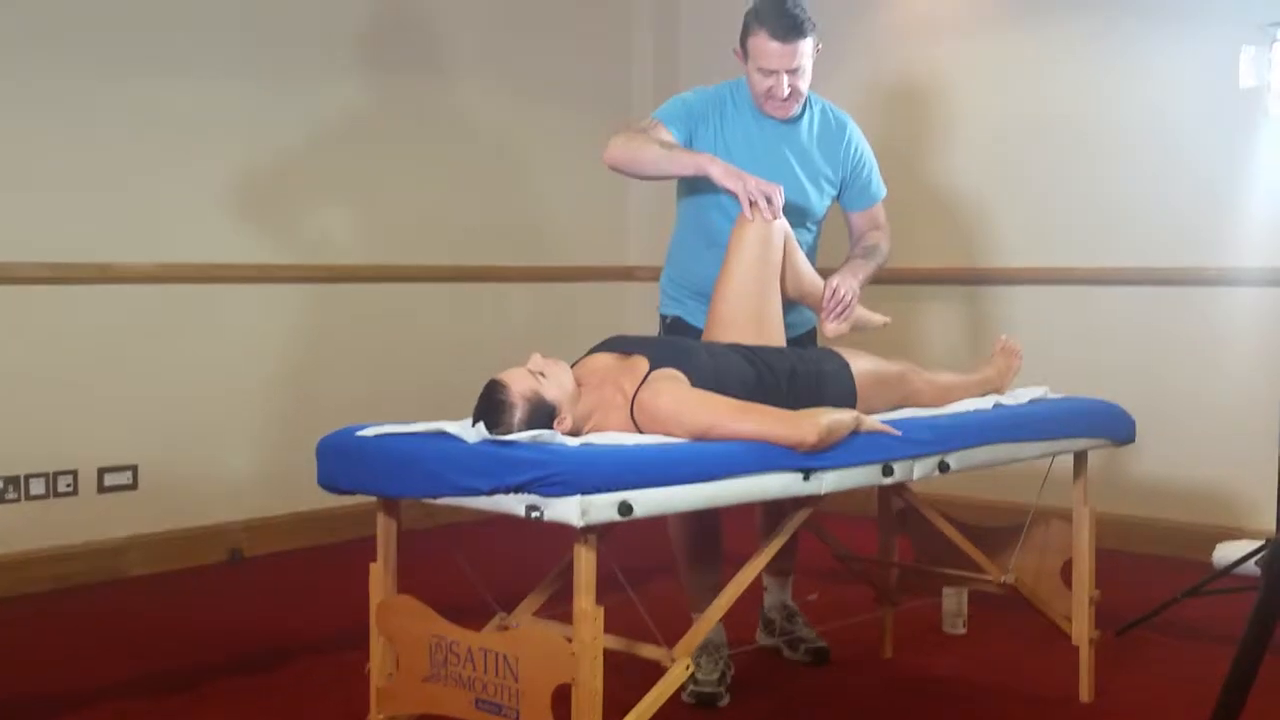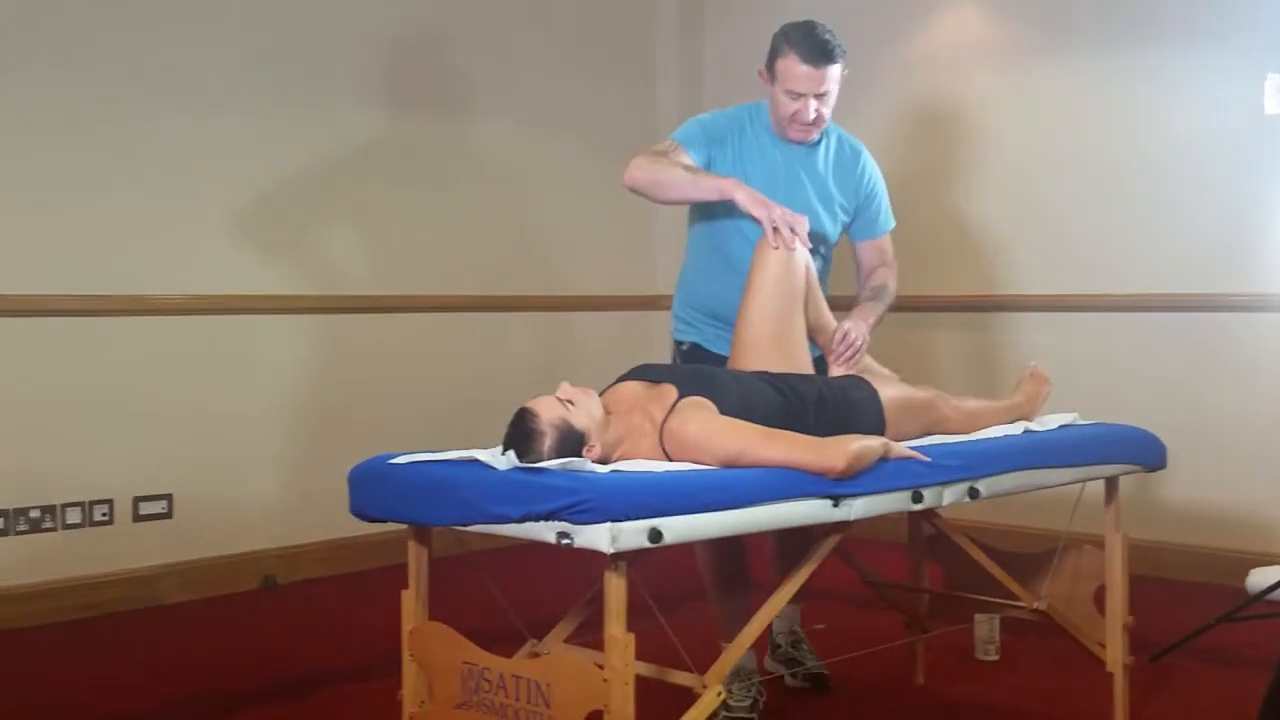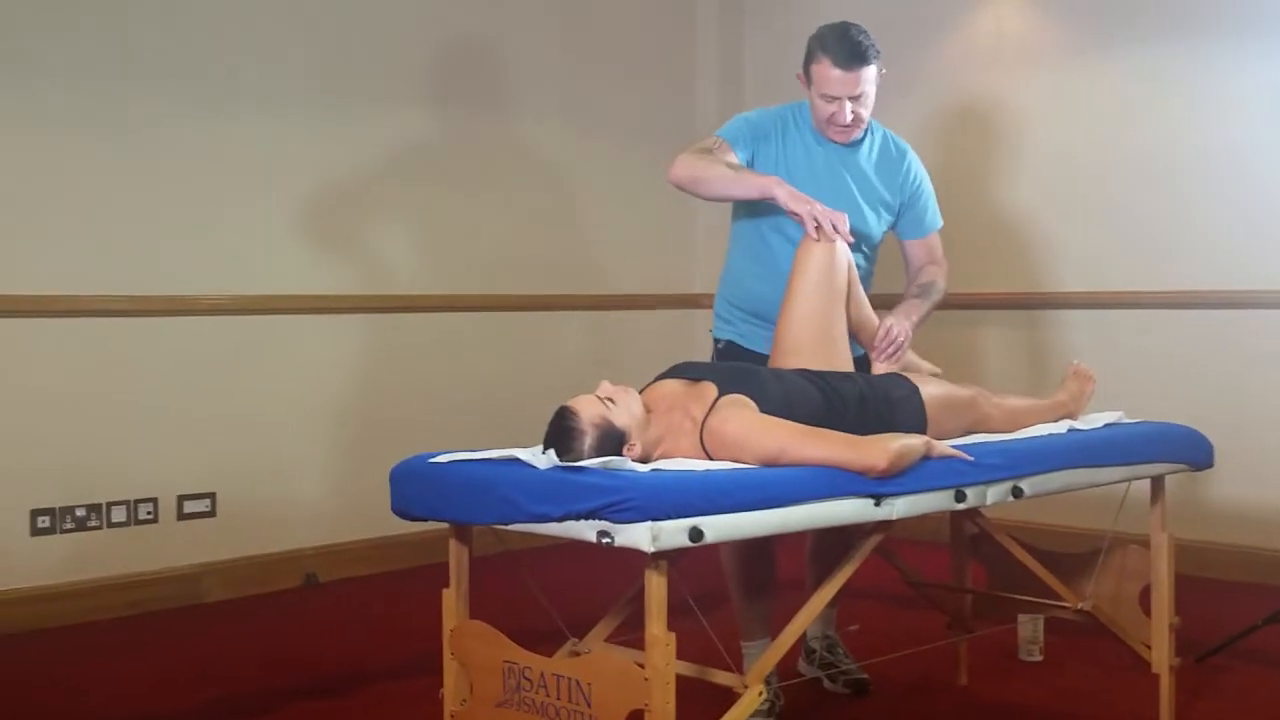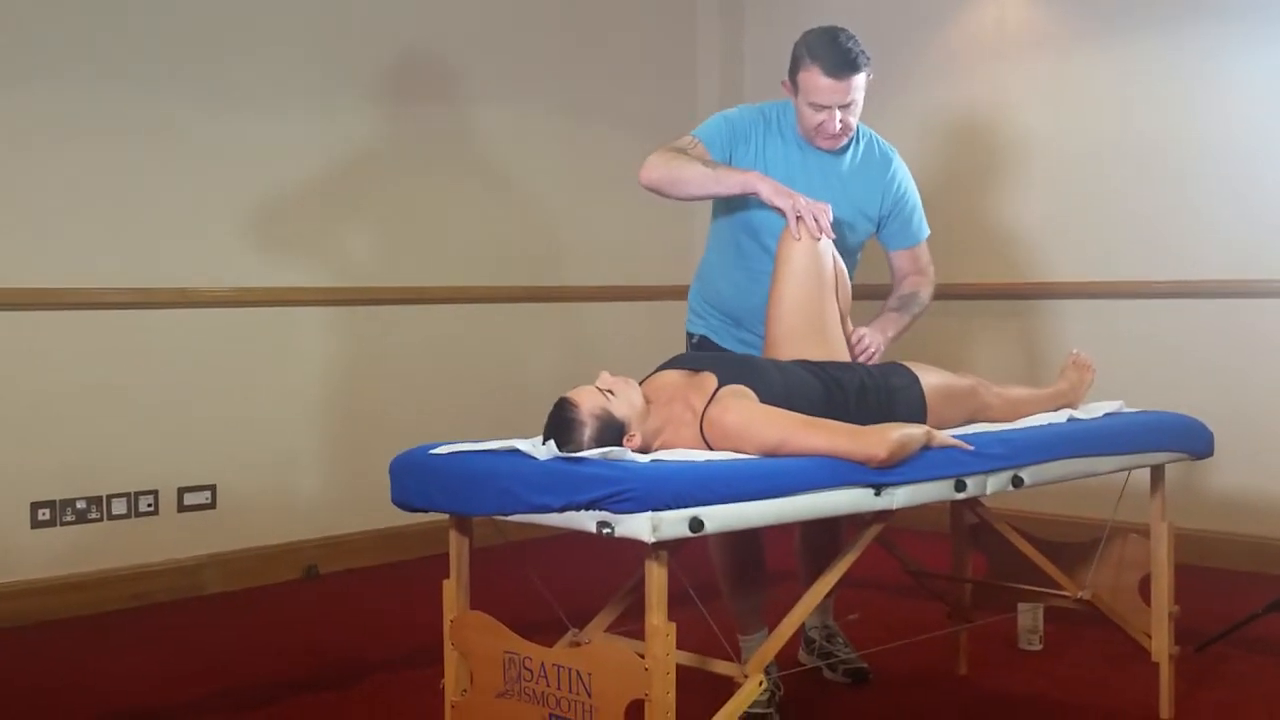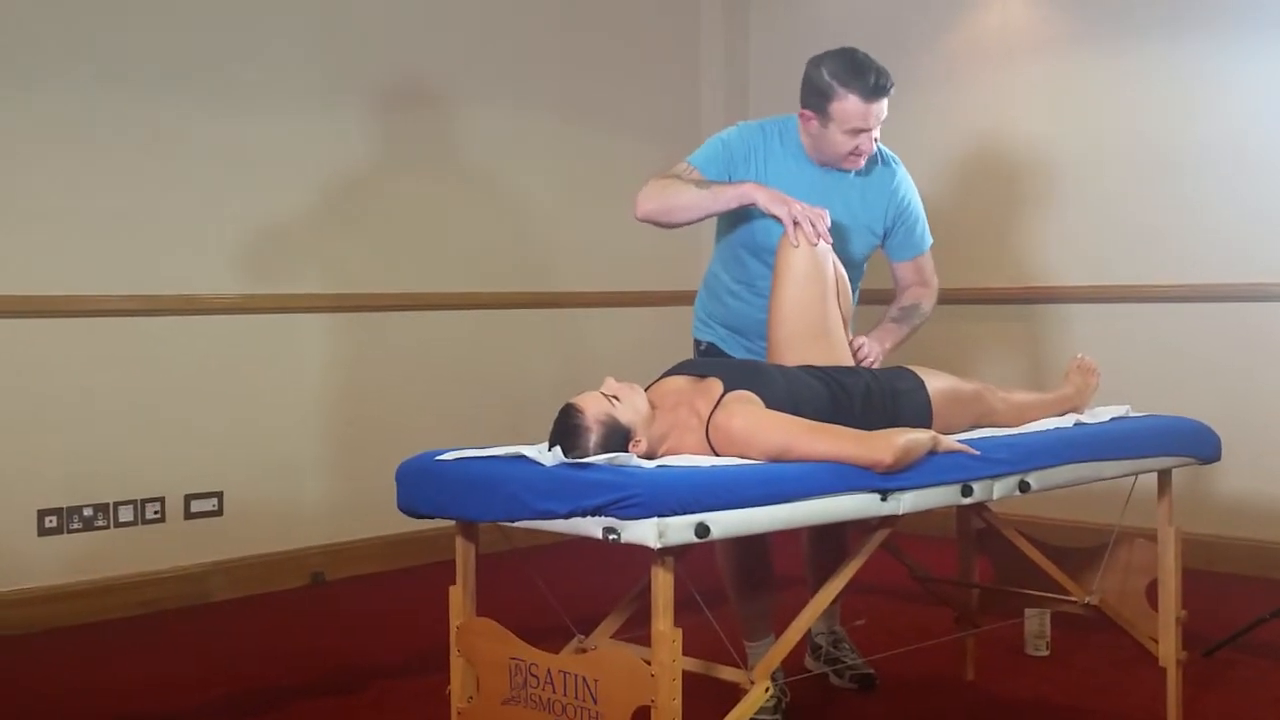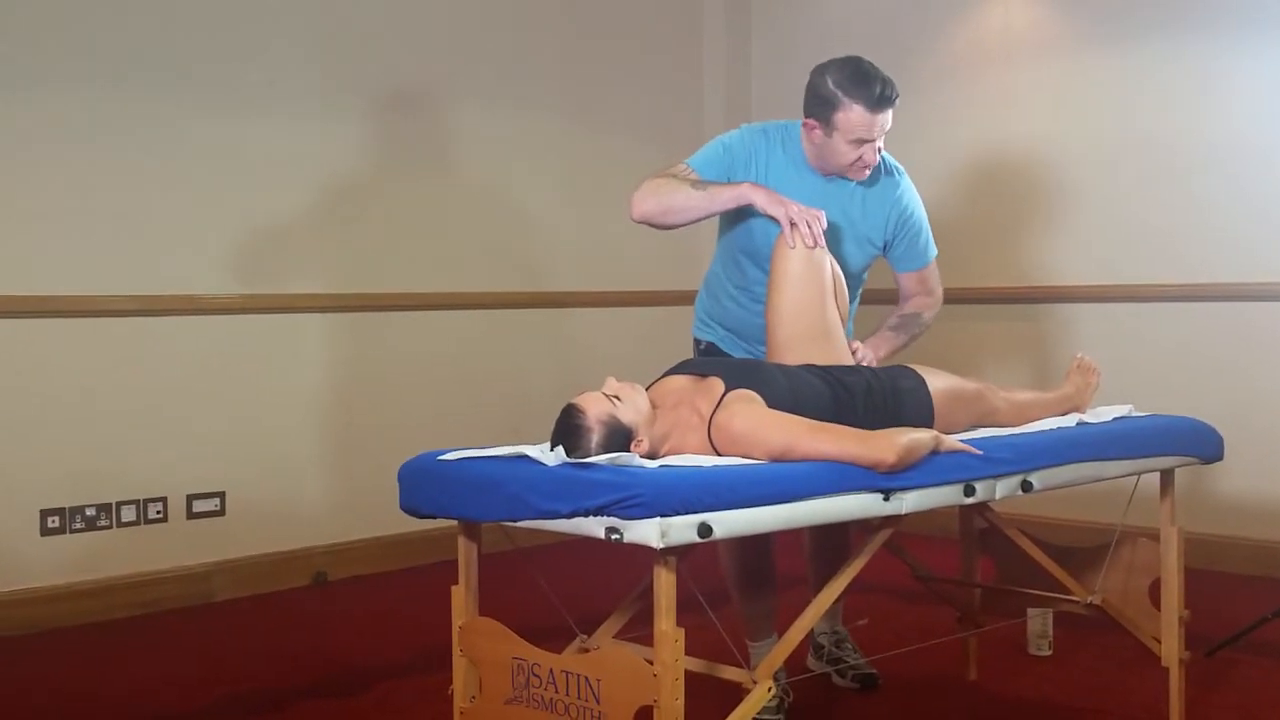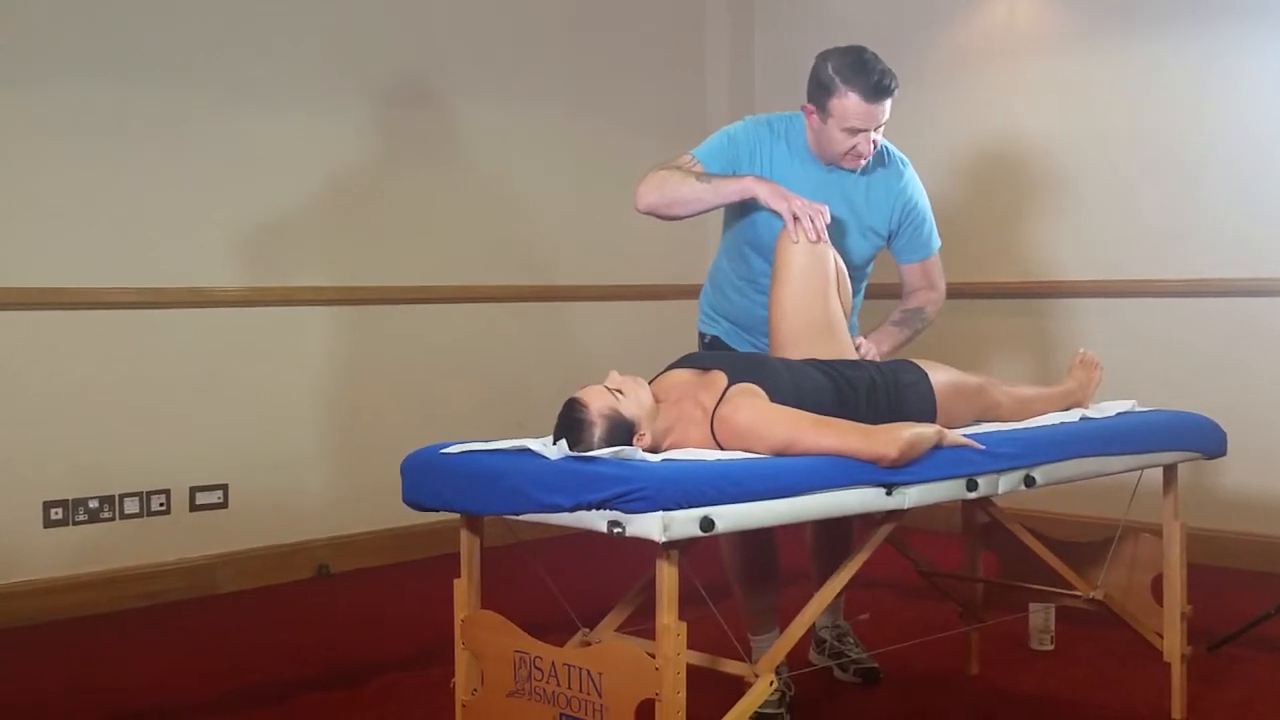
dt=0.7s
person 1, frame 1
left shoulder: (840, 134)
right shoulder: (703, 109)
left elbow: (873, 232)
right elbow: (619, 152)
left wrist: (851, 274)
right wrist: (715, 166)
left hip: (789, 331)
right hip: (695, 325)
left ankle: (778, 605)
person 1, frame 2
left shoulder: (855, 164)
right shoulder: (720, 131)
left elbow: (880, 268)
right elbow: (639, 173)
left wrist: (861, 320)
right wrist: (739, 192)
left hip: (801, 355)
right hip: (710, 350)
left ankle: (786, 630)
person 1, frame 3
left shoulder: (899, 162)
right shoulder: (762, 130)
left elbow: (931, 265)
right elbow: (685, 169)
left wrist: (907, 313)
right wrist: (781, 189)
left hip: (842, 357)
right hip: (749, 349)
left ankle: (822, 636)
right ankle: (755, 654)
person 1, frame 4
left shoulder: (885, 167)
right shoulder: (744, 128)
left elbow: (917, 276)
right elbow: (655, 171)
left wrist: (882, 329)
right wrist: (760, 184)
right hip: (725, 346)
left ankle: (819, 625)
right ankle: (752, 643)
person 1, frame 5
left shoulder: (890, 179)
right shoulder: (748, 145)
left elbow: (921, 285)
right elbow: (651, 203)
left wrist: (880, 339)
right wrist: (757, 193)
right hip: (732, 353)
left ankle: (827, 632)
right ankle: (760, 650)
person 1, frame 6
left shoulder: (893, 189)
right shoulder: (751, 149)
left elbow: (924, 295)
right elbow: (647, 204)
left wrist: (875, 349)
right wrist: (754, 194)
right hip: (732, 353)
left ankle: (829, 632)
right ankle: (762, 650)
person 1, frame 7
left shoulder: (897, 180)
right shoulder: (755, 140)
left elbow: (928, 290)
right elbow: (651, 195)
left wrist: (877, 344)
right wrist: (759, 187)
right hip: (736, 347)
left ankle: (831, 625)
right ankle: (764, 646)
person 2, frame 1
left shoulder: (583, 378)
right shoulder: (656, 404)
right elbow: (807, 429)
right wrist: (855, 419)
left hip: (734, 355)
right hip: (811, 381)
left knee: (765, 217)
right knee: (910, 379)
left ankle: (826, 302)
right ankle: (987, 379)
person 2, frame 2
left shoulder: (609, 410)
right shoulder: (685, 432)
right elbow: (835, 458)
right wrist: (883, 445)
left hip: (760, 389)
right hip: (836, 409)
left knee: (781, 242)
right knee: (937, 405)
left ankle: (837, 346)
right ankle: (1015, 407)
person 2, frame 3
left shoulder: (649, 406)
right shoulder: (726, 431)
right elbow: (876, 457)
right wrist: (926, 444)
left hip: (800, 383)
right hip: (876, 407)
left knee: (824, 240)
right knee: (979, 403)
right ankle: (1059, 405)
person 2, frame 4
left shoulder: (649, 398)
right shoulder: (726, 420)
right elbow: (877, 445)
right wrist: (926, 434)
left hip: (801, 373)
right hip: (878, 396)
left knee: (807, 234)
right knee: (981, 393)
right ankle: (1059, 394)
person 2, frame 5
left shoulder: (654, 404)
right shoulder: (733, 425)
right elbow: (884, 450)
right wrist: (932, 439)
left hip: (804, 377)
right hip: (885, 401)
left knee: (806, 236)
right knee: (987, 398)
right ankle: (1066, 398)
person 2, frame 6
left shoulder: (655, 407)
right shoulder: (734, 425)
right elbow: (887, 449)
right wrist: (934, 438)
left hip: (808, 377)
right hip: (885, 400)
left knee: (800, 238)
right knee: (991, 399)
right ankle: (1067, 397)
person 2, frame 7
left shoulder: (658, 399)
right shoulder: (737, 418)
right elbow: (889, 443)
right wrist: (937, 434)
left hip: (807, 371)
right hip: (892, 395)
left knee: (805, 232)
right knee: (990, 392)
right ankle: (1069, 392)
